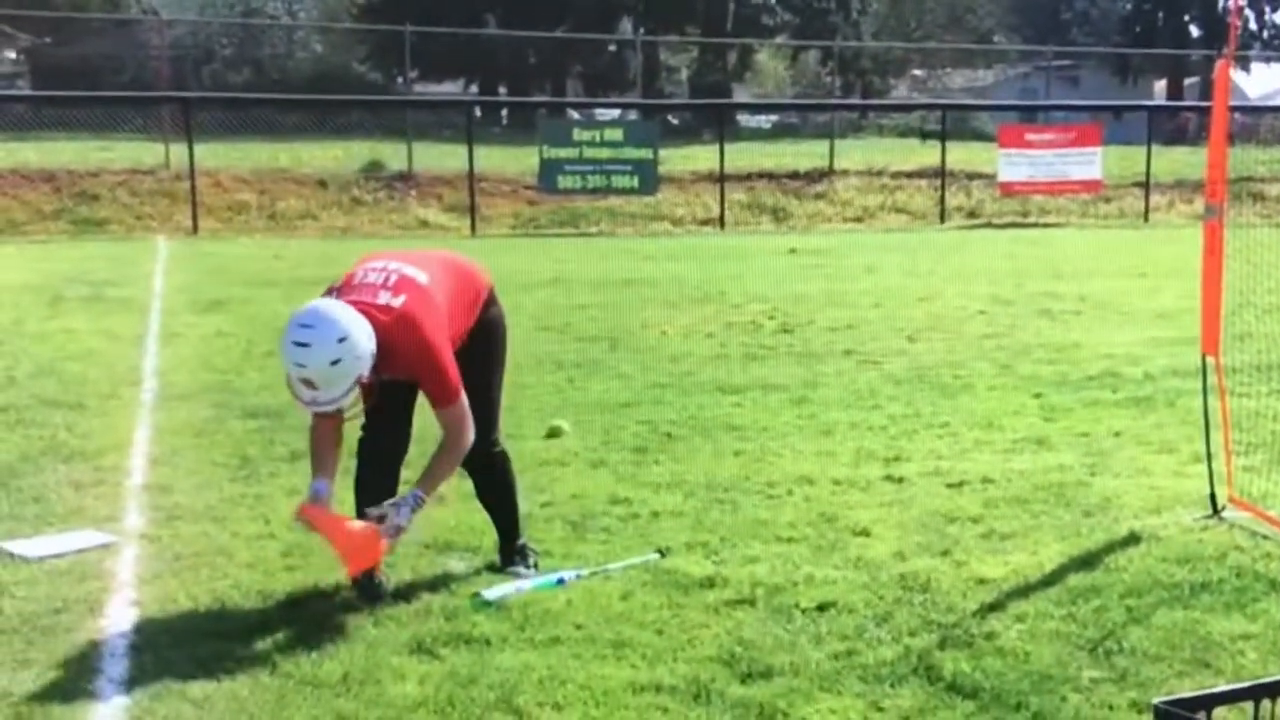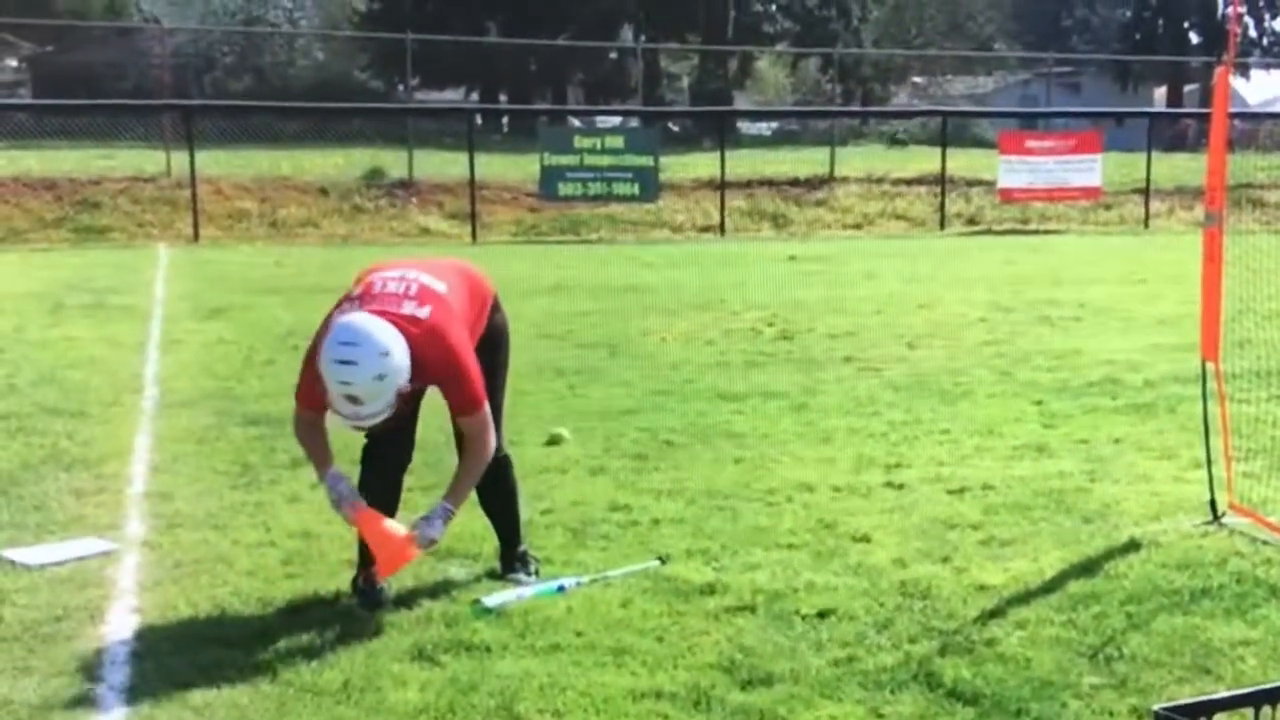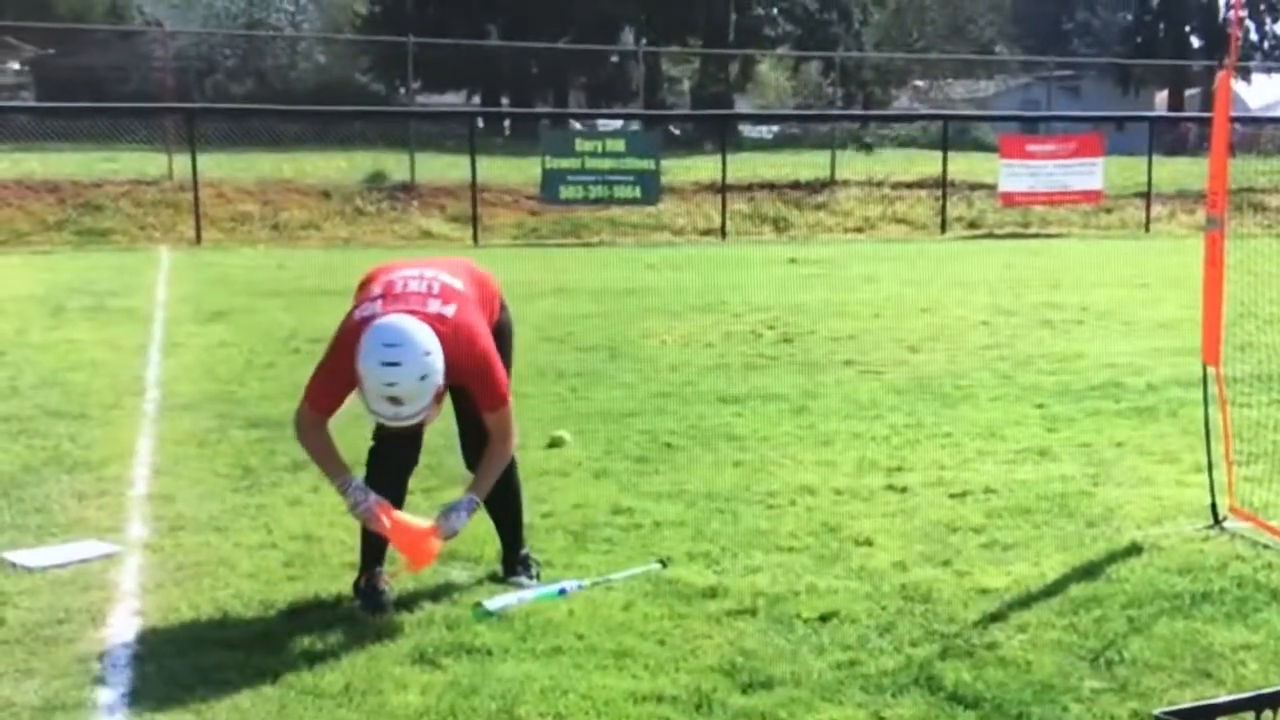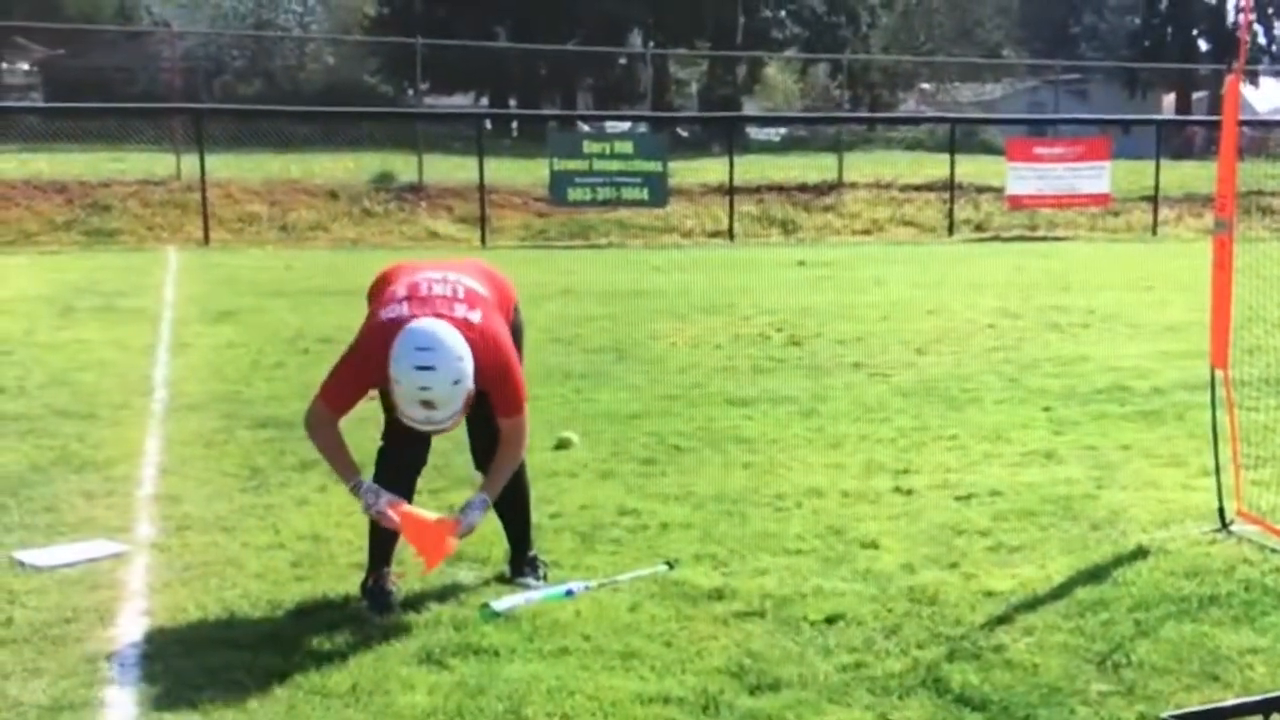
dt=0.3s
person 1, frame 1
left shoulder: (419, 338)
right shoulder: (317, 339)
left elbow: (460, 434)
right elbow: (325, 420)
left wrist: (413, 503)
right wrist: (320, 485)
left knee: (481, 443)
right knee: (381, 442)
left ankle: (513, 547)
person 1, frame 2
left shoulder: (444, 347)
right shoulder: (331, 348)
left elbow: (481, 439)
right elbow: (306, 418)
left wrist: (443, 513)
right wrist: (330, 477)
left knee: (490, 450)
right knee: (385, 450)
left ankle: (514, 554)
right ankle: (369, 570)
person 1, frame 3
left shoulder: (471, 345)
right shoulder: (353, 345)
left elbow: (504, 436)
right elbow: (307, 422)
left wrist: (468, 503)
right wrist: (349, 487)
left knee: (484, 446)
right knee: (393, 450)
left ankle: (516, 555)
right ankle: (371, 572)
person 1, frame 4
left shoulder: (493, 348)
right shoulder: (376, 345)
left elbow: (515, 439)
right elbow: (318, 420)
left wrist: (481, 502)
right wrist: (361, 488)
right hip: (401, 317)
left knee: (493, 447)
right knee: (403, 449)
left ankle: (524, 557)
right ankle: (377, 573)
